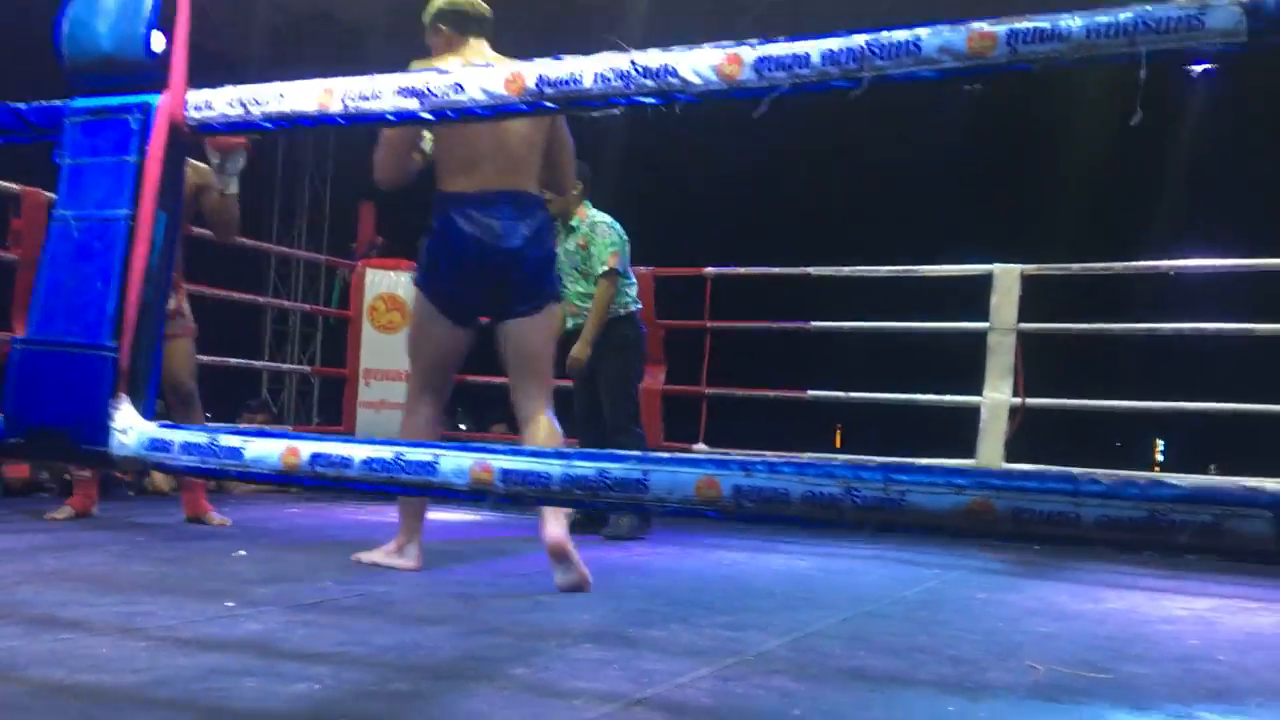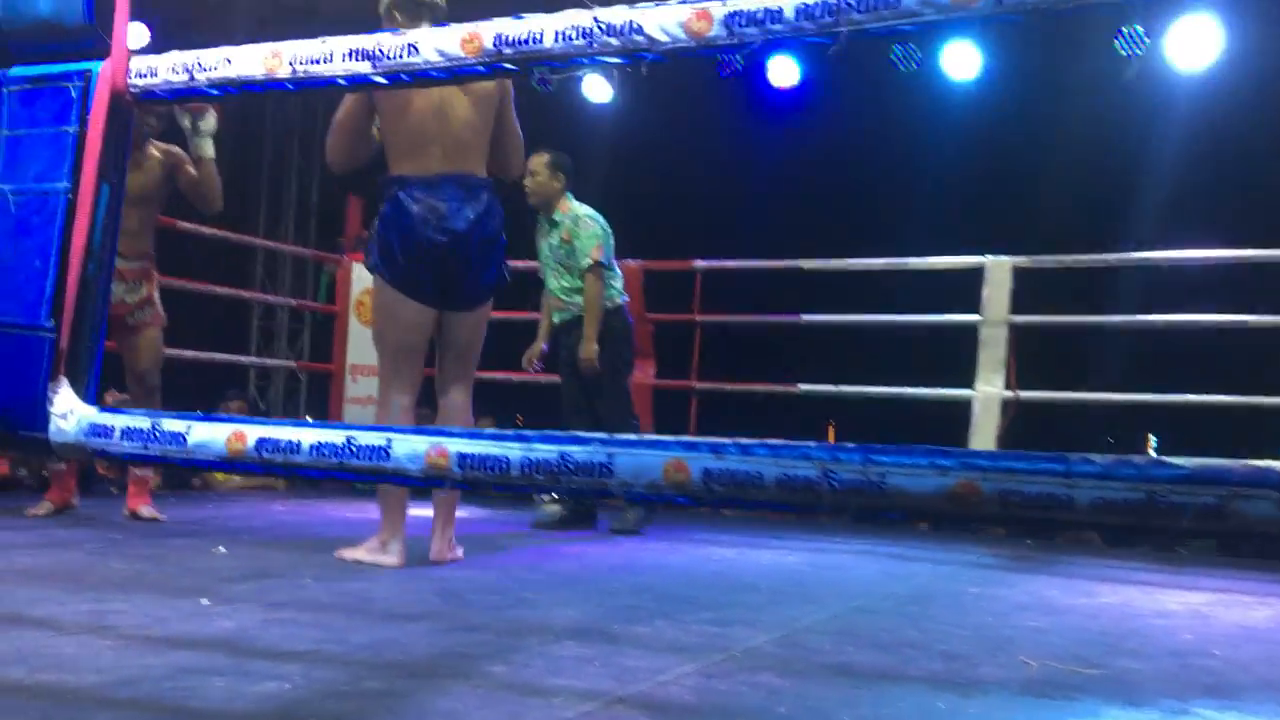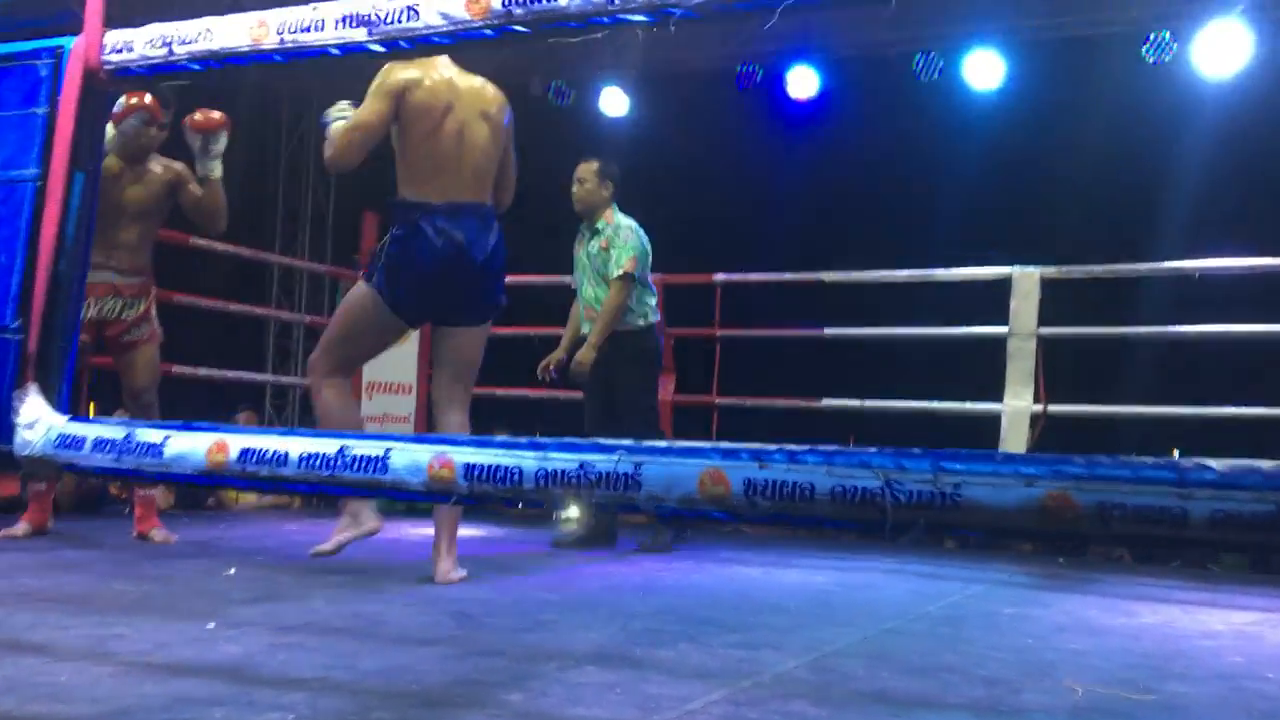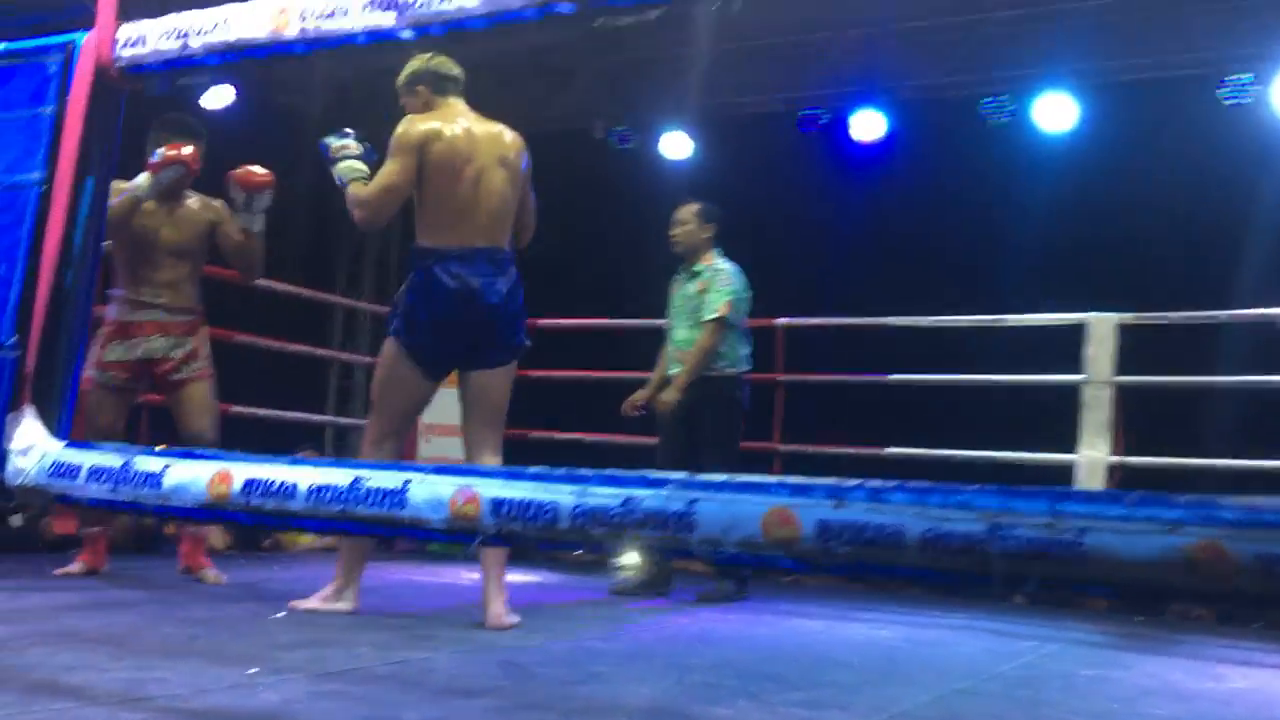
dt=0.3s
person 1, frame 1
left shoulder: (431, 75)
left elbow: (388, 173)
right elbow: (565, 181)
left hip: (460, 236)
right hip: (527, 236)
left knee: (424, 397)
right knee: (536, 404)
left ankle: (407, 542)
right ankle: (554, 523)
person 1, frame 2
right shoulder: (490, 71)
left elbow: (339, 155)
right elbow: (512, 167)
left hip: (410, 219)
right hip: (477, 221)
left knee: (399, 386)
right knee: (456, 385)
left ankle: (390, 537)
right ankle: (443, 533)
person 1, frame 3
left shoulder: (399, 77)
right shoulder: (495, 99)
left elbow: (340, 156)
left wrist: (339, 119)
left hip: (418, 243)
right hip: (481, 246)
left knee: (326, 368)
right knee: (453, 405)
left ankle: (359, 506)
right ankle: (447, 555)
person 1, frame 4
left shoulder: (420, 131)
right shoulder: (513, 142)
left elbow: (369, 212)
left wrist: (347, 162)
left hip: (438, 290)
right hip: (500, 292)
left knee: (381, 442)
right knee: (485, 454)
left ankle: (343, 587)
right ankle: (496, 595)
person 2, frame 1
left shoulder: (197, 175)
left elbow: (225, 232)
left wrist: (230, 179)
left hip: (165, 293)
left knee: (183, 390)
left ankle: (196, 500)
right ankle: (83, 496)
person 2, frame 2
left shoulder: (170, 158)
left elbow: (212, 204)
left wrist: (204, 142)
left hip: (137, 284)
left knee: (147, 382)
left ankle: (139, 493)
right ankle: (62, 488)
person 2, frame 3
left shoulder: (172, 173)
left elbow: (215, 223)
left wrist: (210, 162)
right wrist: (111, 133)
left hip: (134, 298)
right hip: (79, 289)
left knee: (144, 401)
left ankle: (147, 516)
right ankle: (38, 511)
person 2, frame 4
left shoulder: (210, 211)
right shoulder: (122, 193)
left elbow: (250, 268)
right elbow: (98, 225)
left wrist: (253, 217)
right wrist: (148, 183)
left hip: (184, 335)
right hip: (125, 330)
left knee: (203, 438)
right knee: (99, 440)
left ankle: (195, 553)
right ankle: (93, 550)
person 3, frame 1
left shoulder: (600, 227)
right shoulder: (562, 234)
left elbow: (608, 287)
left wrist: (585, 342)
left hip: (616, 332)
right hip: (583, 335)
left knee: (621, 421)
right knee: (588, 421)
left ankle: (633, 511)
right ankle: (593, 507)
person 3, frame 2
left shoulder: (584, 220)
right shoulder: (543, 227)
left elbow: (595, 280)
left wrist: (592, 340)
right wrist: (543, 339)
left hip: (605, 325)
right hip: (570, 329)
left knee: (616, 413)
right knee: (577, 418)
left ankle: (637, 501)
right ankle: (579, 504)
person 3, frame 3
left shoulder: (625, 231)
right shoulder: (583, 237)
left elbow: (620, 292)
left wrist: (590, 346)
right wrist: (563, 348)
left hip: (631, 341)
right hip: (598, 345)
left knee: (642, 431)
right knee: (599, 434)
left ankle: (667, 520)
right ankle: (599, 523)
person 3, frame 4
left shoulder: (724, 275)
right shoulder: (680, 280)
left elbow: (711, 337)
left wrist: (675, 388)
right wrist: (651, 387)
left hip: (717, 389)
right hip: (681, 391)
left knee: (720, 480)
right knee: (668, 476)
left ankle: (731, 575)
right ankle: (657, 570)
